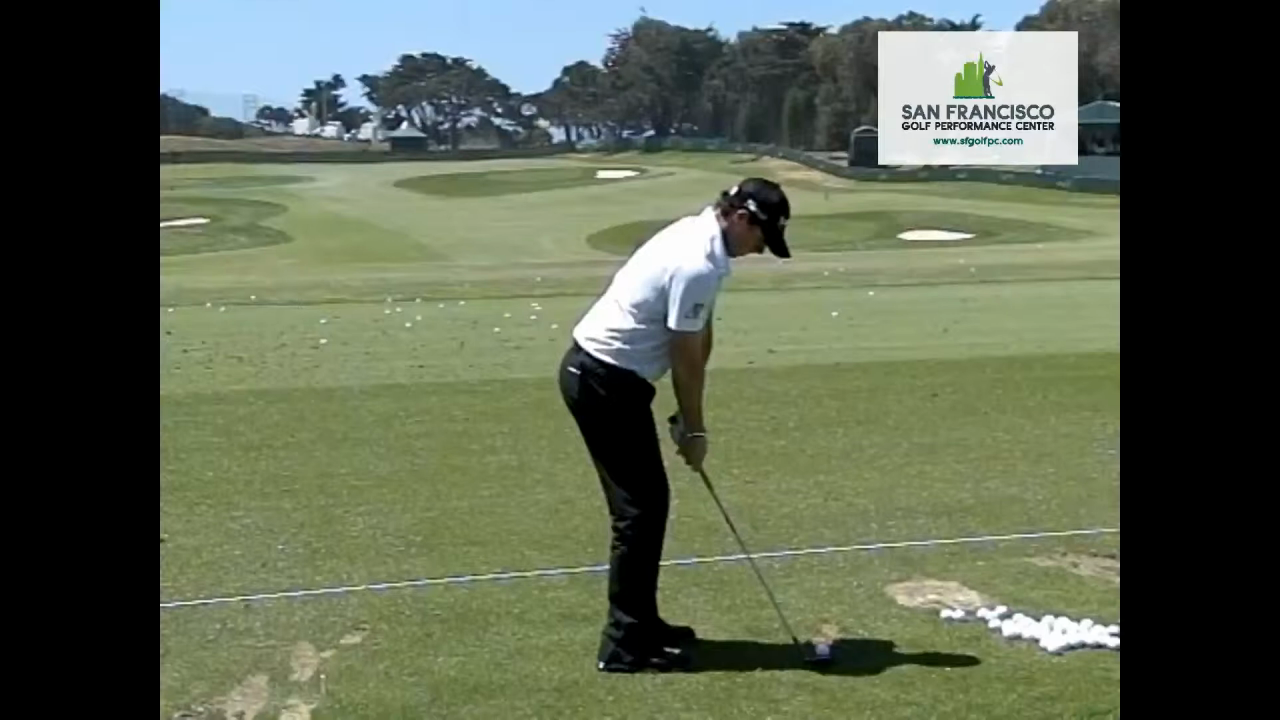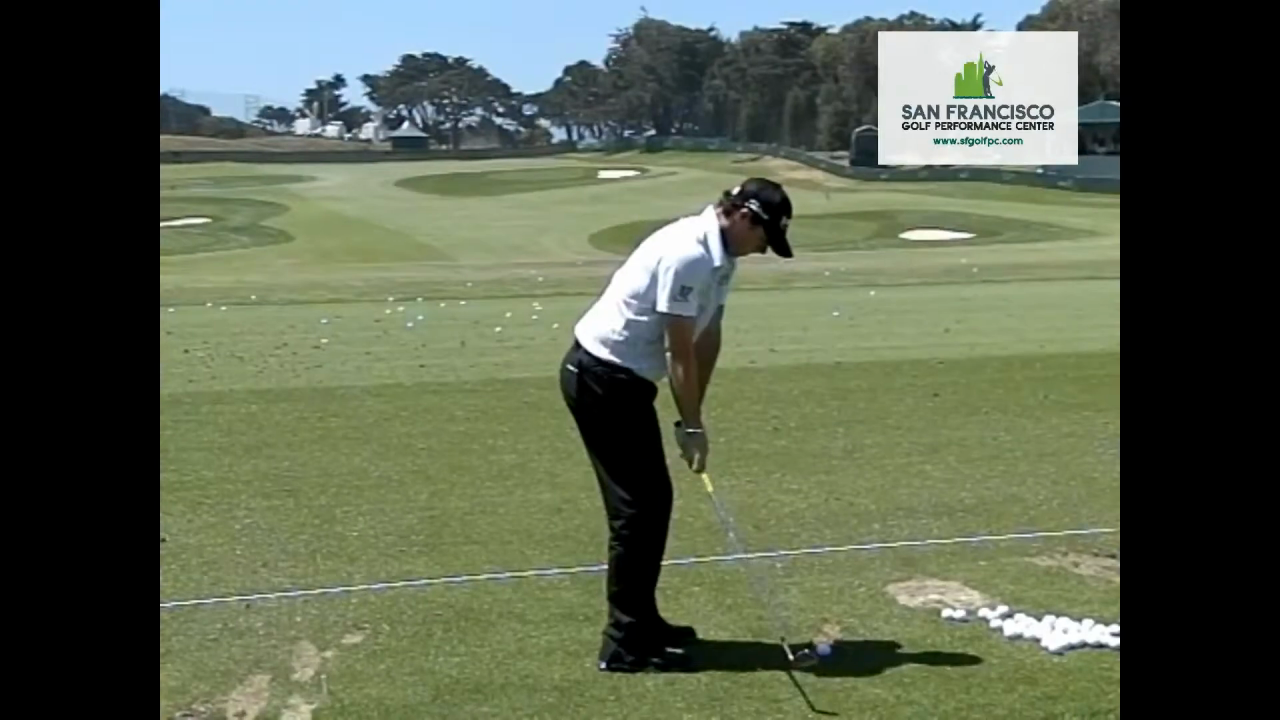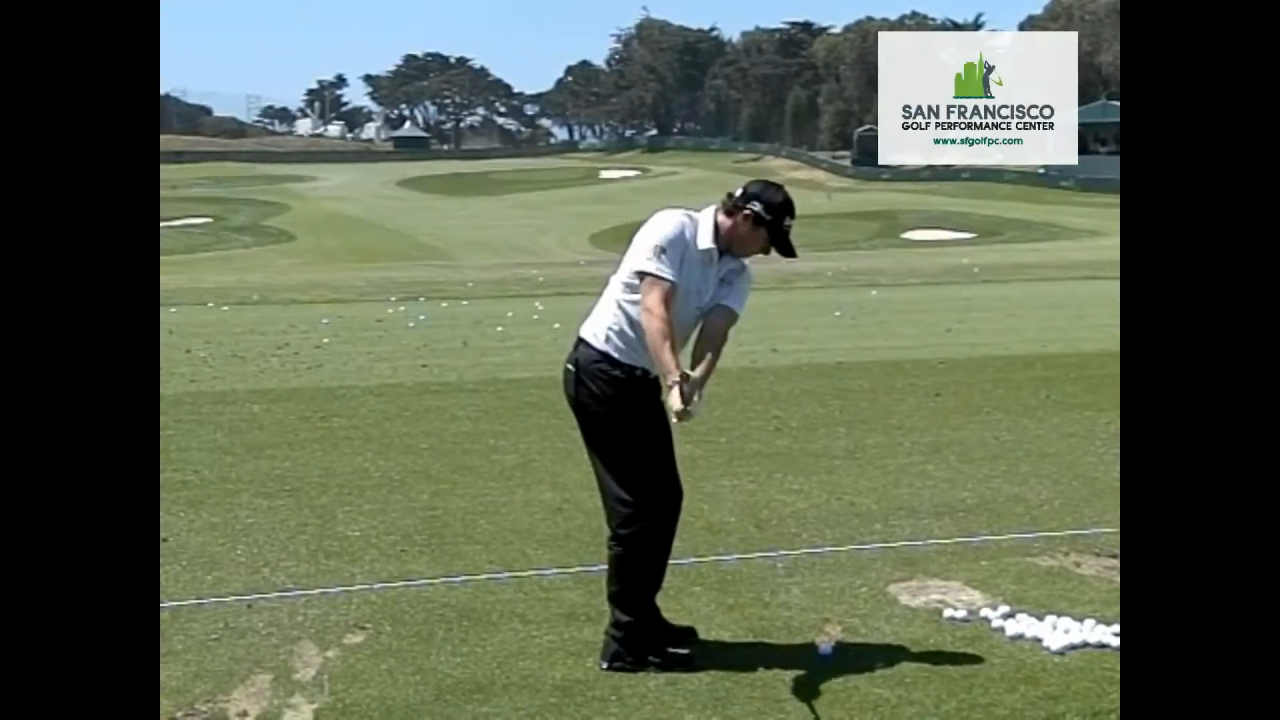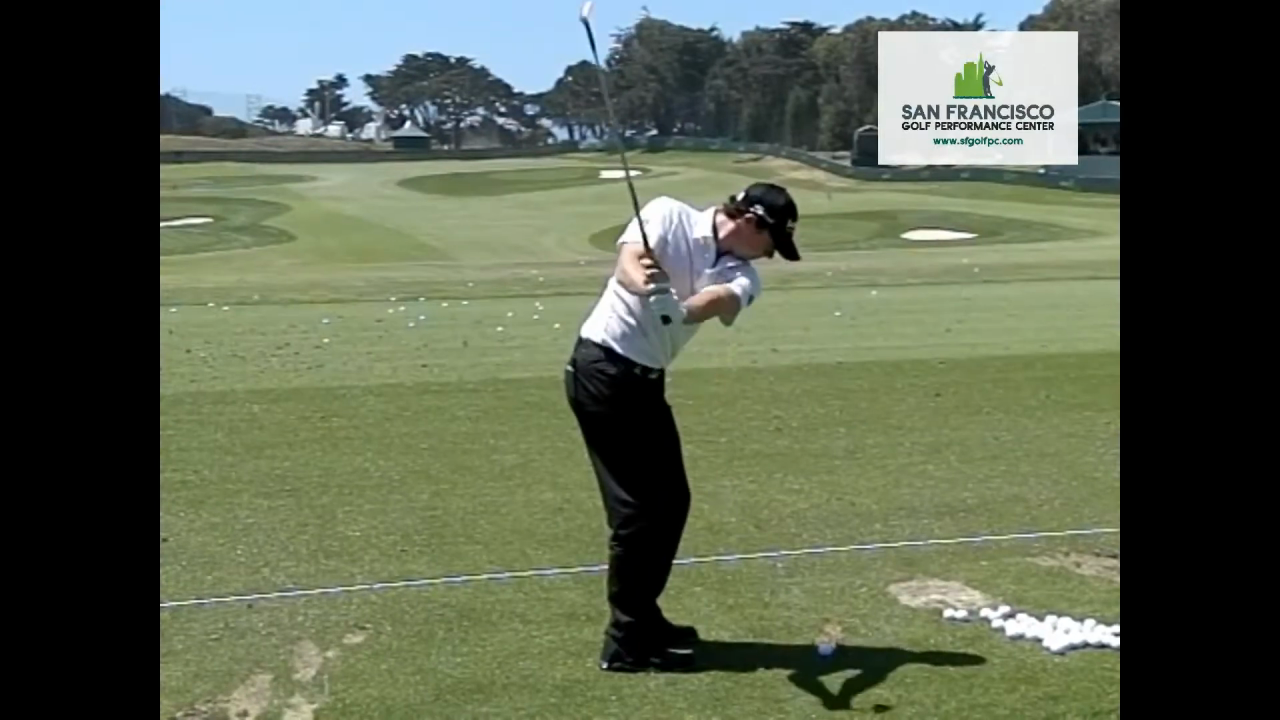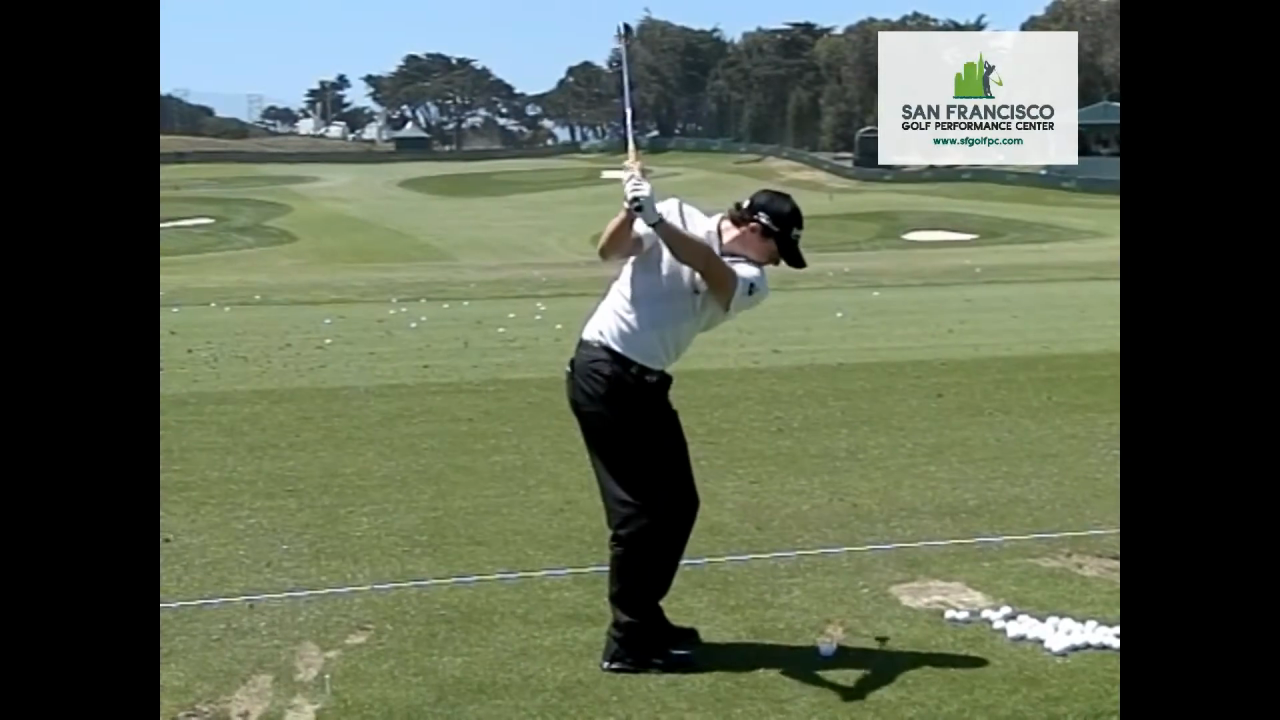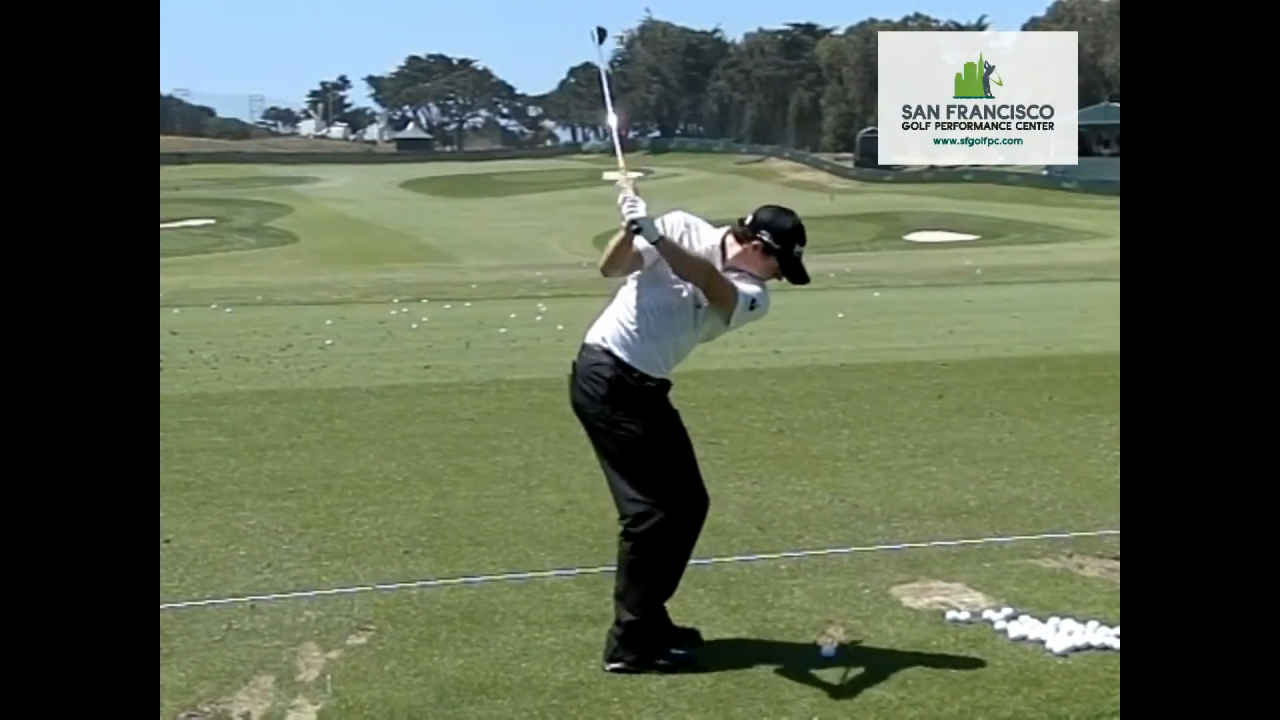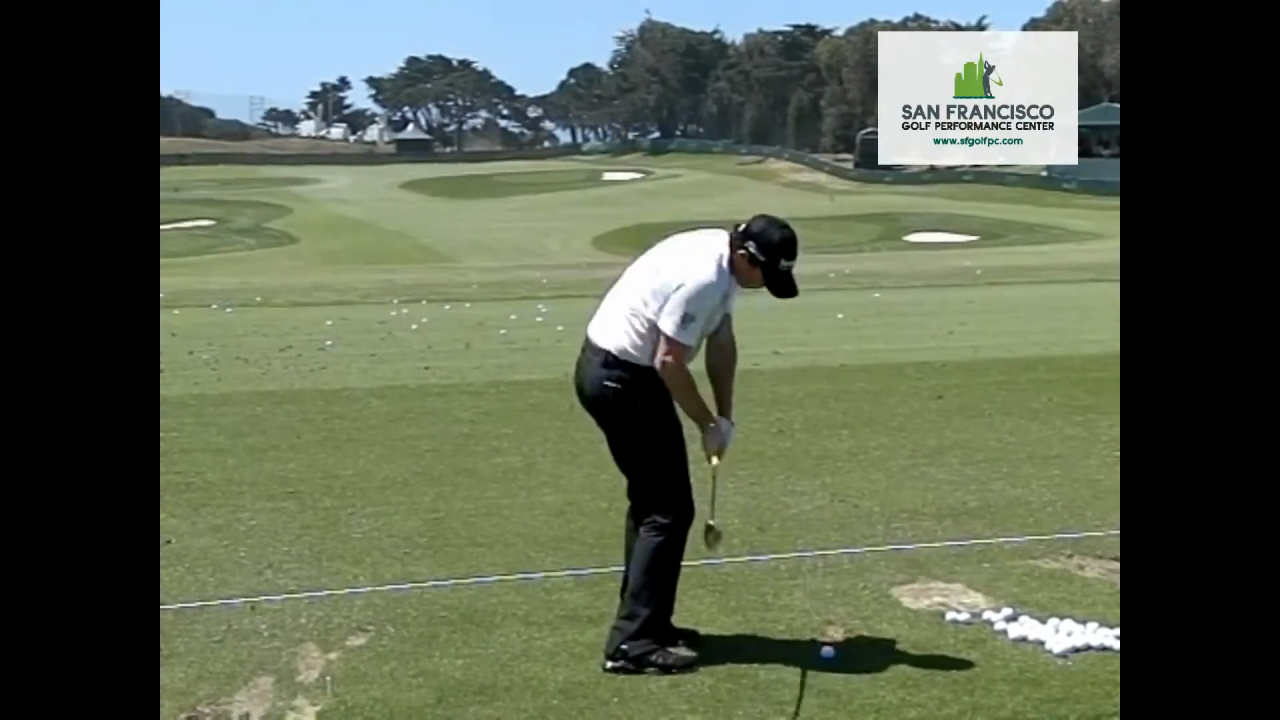
dt=0.5s
person 1, frame 1
left shoulder: (699, 236)
right shoulder: (697, 264)
left elbow: (700, 339)
right elbow: (686, 359)
left wrist: (687, 416)
right wrist: (695, 430)
left hip: (610, 375)
right hip: (602, 379)
left knee: (650, 500)
right knee: (639, 508)
left ankle: (639, 620)
right ankle: (623, 645)
person 1, frame 2
left shoulder: (721, 260)
right shoulder: (687, 251)
left elbow: (707, 340)
right elbow: (678, 352)
left wrist: (694, 418)
right wrist: (692, 429)
left hip: (627, 380)
right hip: (600, 377)
left knee: (655, 500)
right knee: (636, 508)
left ankle: (641, 619)
right ankle: (625, 644)
person 1, frame 3
left shoulder: (736, 274)
right shoulder: (673, 228)
left elbow: (714, 334)
right elbow: (654, 308)
left wrist: (694, 388)
right wrist: (675, 382)
left hip: (640, 380)
right hip: (601, 371)
left knee: (664, 500)
right knee: (635, 507)
left ankle: (641, 617)
right ankle: (625, 642)
person 1, frame 4
left shoulder: (743, 277)
right shoulder: (668, 215)
left elbow: (718, 300)
right elbow: (625, 268)
left wrist: (679, 307)
right wrist: (646, 280)
left hip: (645, 378)
right hip: (603, 368)
left knee: (670, 501)
right knee: (636, 507)
left ankle: (643, 617)
right ankle: (626, 642)
person 1, frame 5
left shoulder: (750, 280)
right shoulder: (677, 213)
left elbow: (707, 265)
right elbow: (610, 249)
left wrist: (656, 221)
right wrist: (632, 212)
left hip: (648, 383)
right hip: (603, 371)
left knee: (677, 504)
right knee: (637, 510)
left ankle: (645, 618)
right ankle: (628, 642)
person 1, frame 6
left shoulder: (752, 296)
right shoulder: (682, 229)
left elbow: (707, 280)
right elbow: (611, 267)
left wrist: (655, 241)
right wrist: (631, 233)
left hip: (647, 386)
right hip: (605, 375)
left knee: (688, 503)
right knee: (651, 508)
left ankle: (648, 620)
right ankle: (630, 642)
person 1, frame 7
left shoulder: (726, 269)
right shoulder: (702, 276)
left elbow: (721, 340)
right elbow: (668, 362)
left wrist: (724, 414)
right wrist: (707, 424)
left hip: (609, 371)
right hip: (623, 379)
left knee: (651, 500)
right knee: (668, 509)
left ankle: (645, 620)
right ankle: (632, 642)
